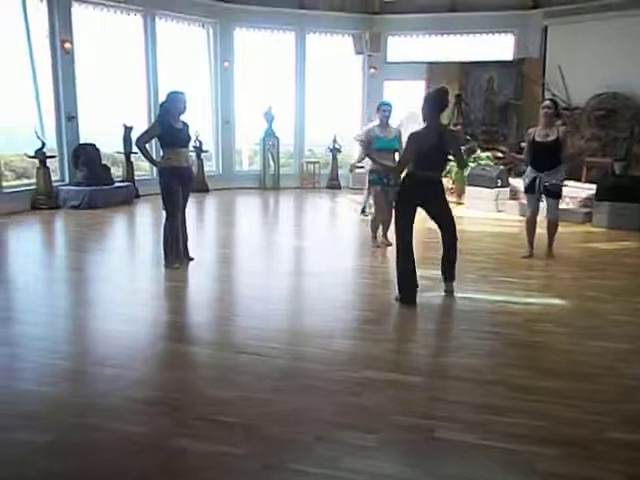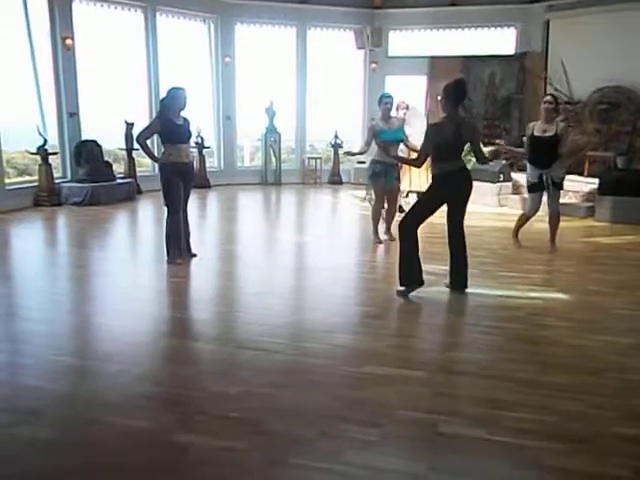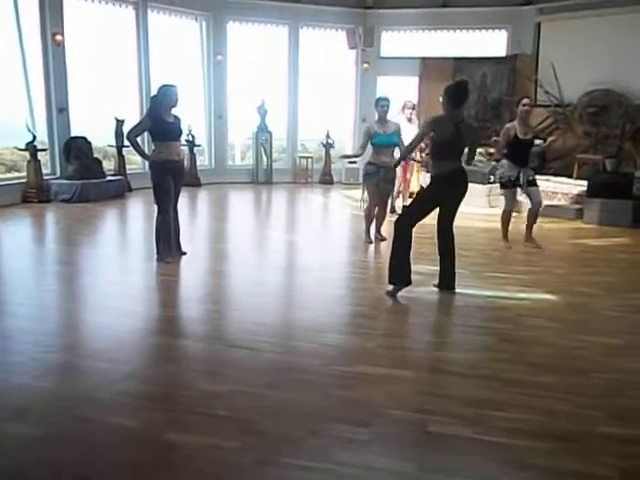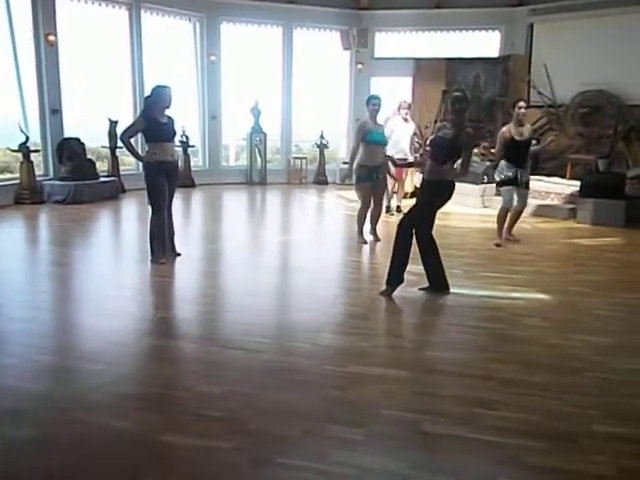
dt=0.7s
person 1, frame 1
left shoulder: (416, 137)
right shoulder: (452, 136)
left elbow: (399, 169)
right elbow: (461, 164)
left hip: (411, 189)
right hip: (434, 190)
left knee: (404, 240)
right knee: (449, 231)
left ankle: (408, 294)
right ankle: (448, 281)
person 1, frame 2
left shoulder: (435, 129)
right shoulder: (469, 127)
left elbow: (419, 162)
right elbow: (481, 160)
left hip: (442, 183)
right hip: (462, 181)
left knee: (408, 226)
right knee: (456, 229)
left ankle: (411, 280)
right ankle: (458, 281)
person 1, frame 3
left shoulder: (438, 121)
right shoulder: (469, 128)
left elbow: (413, 145)
right elbow: (469, 159)
left hip: (442, 183)
right hip: (457, 181)
left knee: (404, 223)
right knee: (445, 228)
left ankle: (400, 280)
right ankle: (446, 281)
person 1, frame 4
left shoulder: (465, 134)
right shoulder: (440, 127)
left elbow: (464, 169)
left wrist: (453, 173)
left hip: (440, 187)
right hip: (426, 184)
left knee: (406, 225)
right knee: (423, 232)
left ankle: (394, 281)
right ankle: (438, 283)
person 2, frame 1
left shoulder: (184, 125)
right shoulder: (161, 125)
right elbow: (140, 142)
left wrist: (188, 161)
right wrist: (155, 162)
left hip: (186, 172)
right hip: (169, 172)
left knee: (181, 213)
right knee: (172, 214)
left ankle: (182, 253)
right ankle: (171, 257)
person 2, frame 2
left shoulder: (185, 121)
right shoulder: (162, 121)
right elbow: (141, 138)
left wrist: (190, 157)
right wrist: (155, 158)
left hip: (187, 167)
right hip: (170, 168)
left knee: (183, 208)
right knee: (174, 210)
left ankle: (185, 249)
right ankle: (174, 253)
person 2, frame 3
left shoulder: (176, 119)
right shoulder: (153, 118)
right elbow: (131, 135)
left wrist: (180, 154)
right wrist: (146, 156)
left hip: (178, 165)
right hip: (161, 166)
left knee: (173, 207)
right knee: (164, 208)
left ankle: (175, 247)
right ankle: (163, 251)
person 2, frame 4
left shoulder: (170, 120)
right shoulder: (146, 119)
right elbow: (124, 136)
left wrist: (174, 156)
right wrist: (139, 157)
left hip: (172, 166)
right hip: (155, 167)
left knee: (167, 207)
right knee: (158, 209)
left ankle: (169, 248)
right ankle: (158, 252)
person 3, frame 1
left shoulder: (561, 131)
right shoulder: (532, 133)
left elbow: (564, 156)
right elbow: (526, 158)
right wrist: (510, 155)
left hip: (553, 176)
right hip: (534, 175)
left knee: (552, 215)
right knee: (531, 213)
left ankle: (550, 247)
right ankle: (530, 247)
person 3, frame 2
left shoulder: (560, 127)
right shoulder: (531, 127)
left elbow: (561, 151)
right elbow: (527, 152)
left hip: (553, 171)
right hip: (535, 171)
left knee: (554, 208)
right knee: (532, 209)
left ankle: (552, 241)
right ankle: (515, 232)
person 3, frame 3
left shoulder: (531, 129)
right shoulder: (509, 128)
right elbow: (498, 154)
left wrist: (545, 145)
right wrist: (497, 146)
left hip: (525, 170)
right hip: (509, 169)
left knee: (537, 202)
right knee: (510, 206)
left ankle: (528, 236)
right ankle: (504, 238)
person 3, frame 4
left shoulder: (528, 128)
right shoulder: (505, 131)
left elbow: (528, 150)
right elbow: (497, 155)
left wrist: (545, 143)
left hip: (523, 170)
right hip: (507, 169)
left knee: (521, 204)
right knee: (507, 203)
left ankle: (508, 232)
right ankle: (499, 235)
person 4, frame 1
left shoulder: (396, 132)
right shoulder: (370, 132)
left elbow: (401, 153)
right elbow: (364, 152)
right wrist: (356, 162)
left hip: (392, 173)
right hip: (376, 173)
left knee: (389, 208)
right knee: (379, 208)
left ankle: (384, 236)
right ankle: (373, 237)
person 4, frame 2
left shoulder: (399, 122)
right shoulder: (374, 125)
left elbow: (406, 142)
right elbow: (367, 146)
right wrist: (356, 152)
left hip: (394, 166)
right hip: (378, 165)
left knee: (393, 201)
right knee: (379, 201)
left ankle: (388, 230)
right ankle: (375, 233)
person 4, frame 3
left shoulder: (396, 127)
right shoulder: (370, 128)
left elbow: (402, 147)
right elbow: (361, 149)
right wrist: (351, 155)
left hip: (390, 169)
right hip: (373, 167)
left knee: (384, 203)
right knee: (373, 201)
left ankle: (378, 230)
right ankle: (367, 232)
person 4, frame 4
left shoulder: (381, 127)
right shoulder: (363, 124)
right elbow: (355, 147)
left wrist: (389, 170)
right wrist: (350, 167)
left hip: (380, 168)
right hip: (364, 168)
left knee: (378, 203)
right knee: (365, 203)
left ankle: (373, 229)
right ankle: (360, 233)
